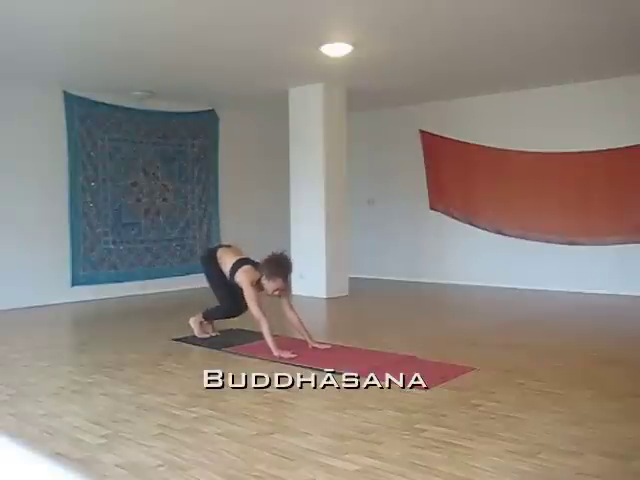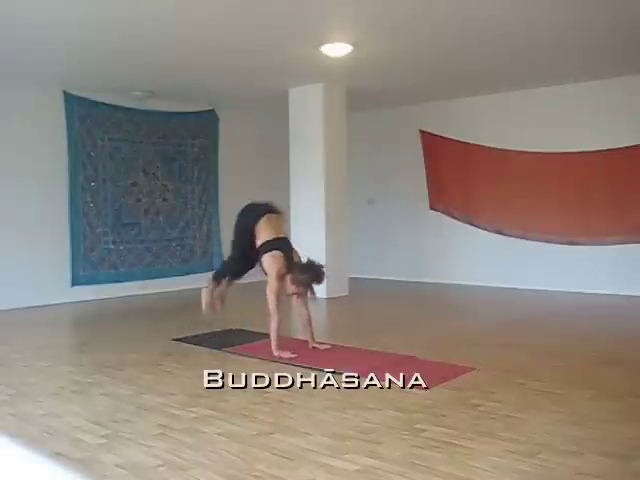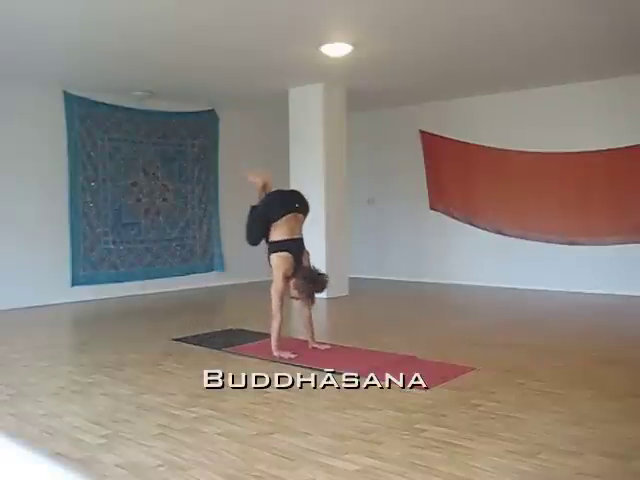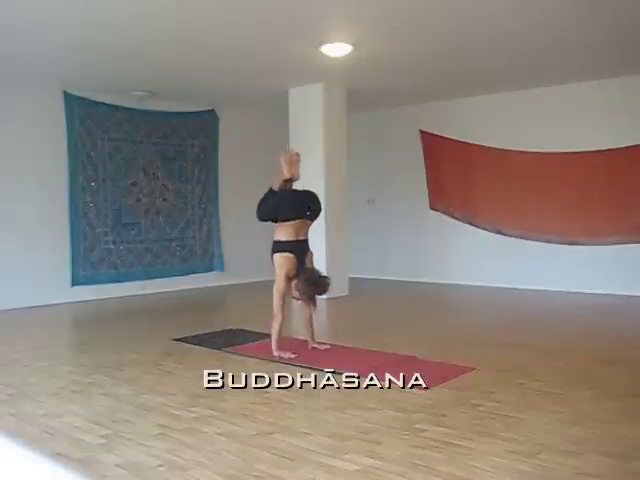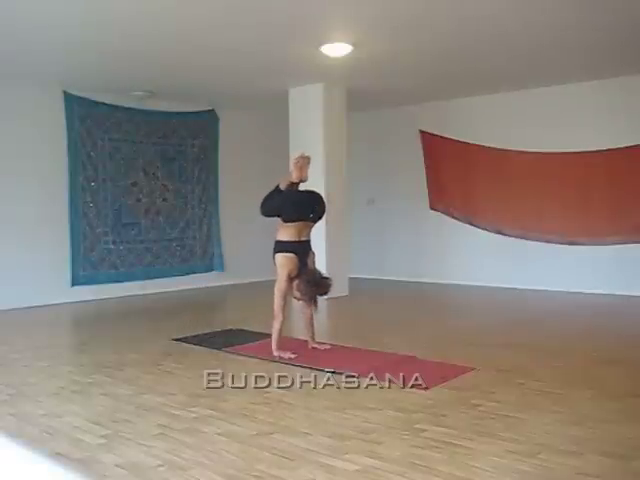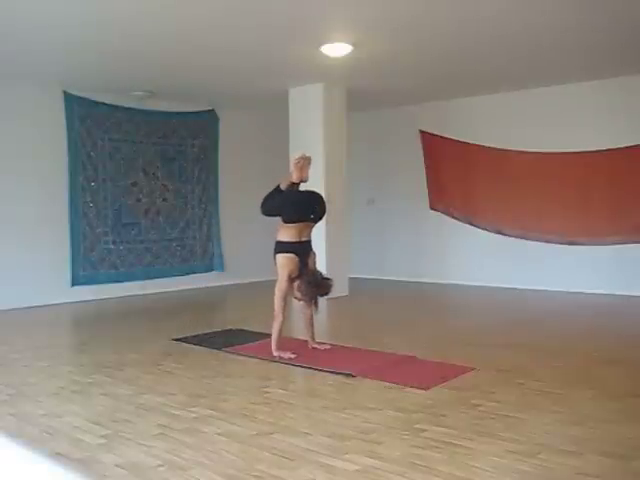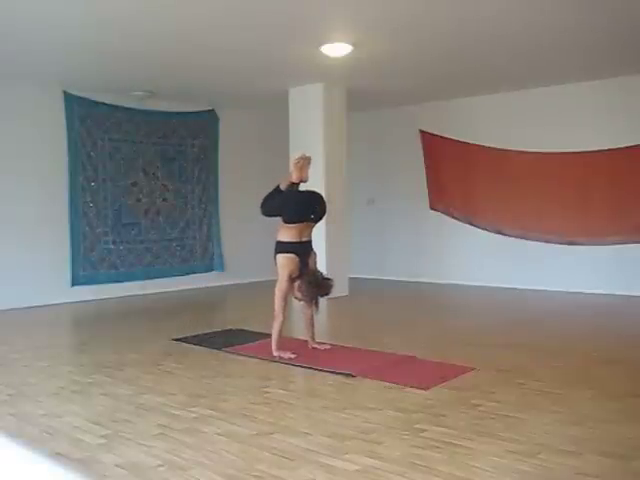
dt=0.3s
person 1, frame 1
left shoulder: (276, 278)
right shoulder: (249, 279)
left elbow: (290, 311)
right elbow: (260, 318)
left wrist: (310, 341)
right wrist: (275, 350)
left hip: (228, 257)
right hip: (213, 258)
left knee: (240, 308)
right knee: (230, 306)
left ankle: (208, 321)
right ankle: (198, 320)
person 1, frame 2
left shoulder: (296, 268)
right shoulder: (275, 269)
left elbow: (302, 307)
right elbow: (273, 313)
left wrist: (312, 341)
right wrist: (276, 349)
right hip: (252, 215)
left knee: (245, 265)
right knee: (237, 262)
left ankle: (222, 287)
right ankle: (213, 286)
person 1, frame 3
left shoulder: (304, 270)
right shoulder: (282, 273)
left elbow: (307, 309)
right elbow: (276, 315)
left wrist: (312, 342)
right wrist: (275, 350)
right hip: (275, 206)
right knee: (253, 239)
right ankle: (263, 188)
person 1, frame 4
left shoulder: (306, 273)
right shoulder: (285, 275)
left elbow: (308, 309)
right elbow: (278, 315)
left wrist: (312, 341)
right wrist: (275, 349)
right hip: (288, 207)
right knee: (263, 214)
right ankle: (287, 177)
person 1, frame 5
left shoulder: (308, 273)
right shoulder: (286, 275)
left elbow: (308, 308)
right elbow: (279, 315)
left wrist: (312, 341)
right wrist: (276, 350)
right hip: (293, 210)
person 1, frame 6
left shoulder: (308, 272)
right shoulder: (287, 274)
left elbow: (308, 308)
right elbow: (279, 314)
left wrist: (312, 341)
right wrist: (275, 350)
right hip: (294, 208)
person 1, frame 7
left shoulder: (309, 272)
right shoulder: (287, 275)
left elbow: (309, 308)
right elbow: (279, 314)
left wrist: (312, 341)
right wrist: (275, 350)
